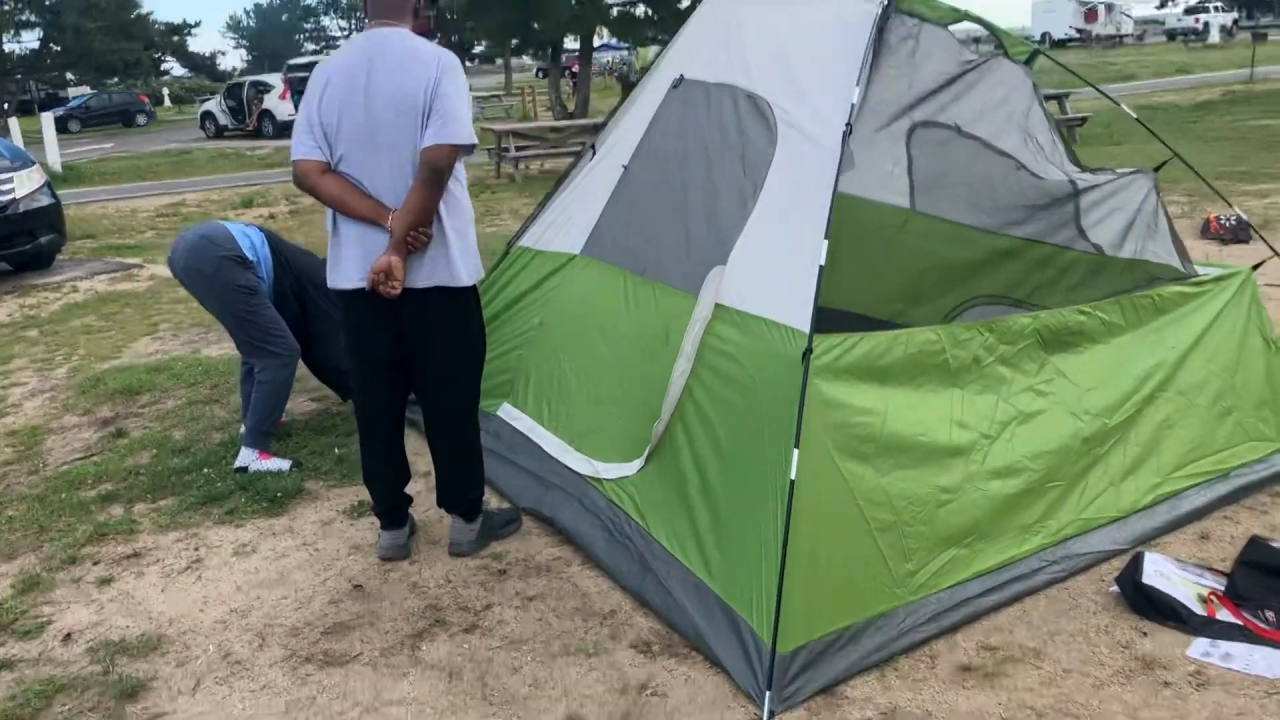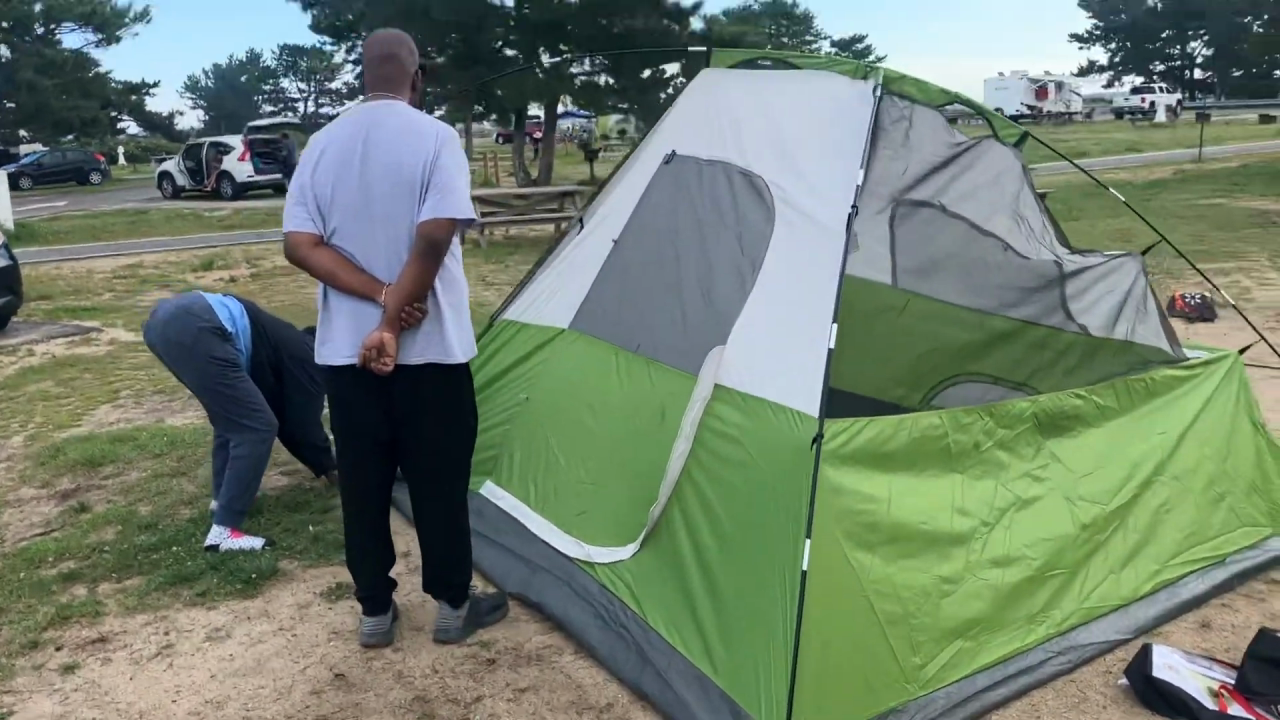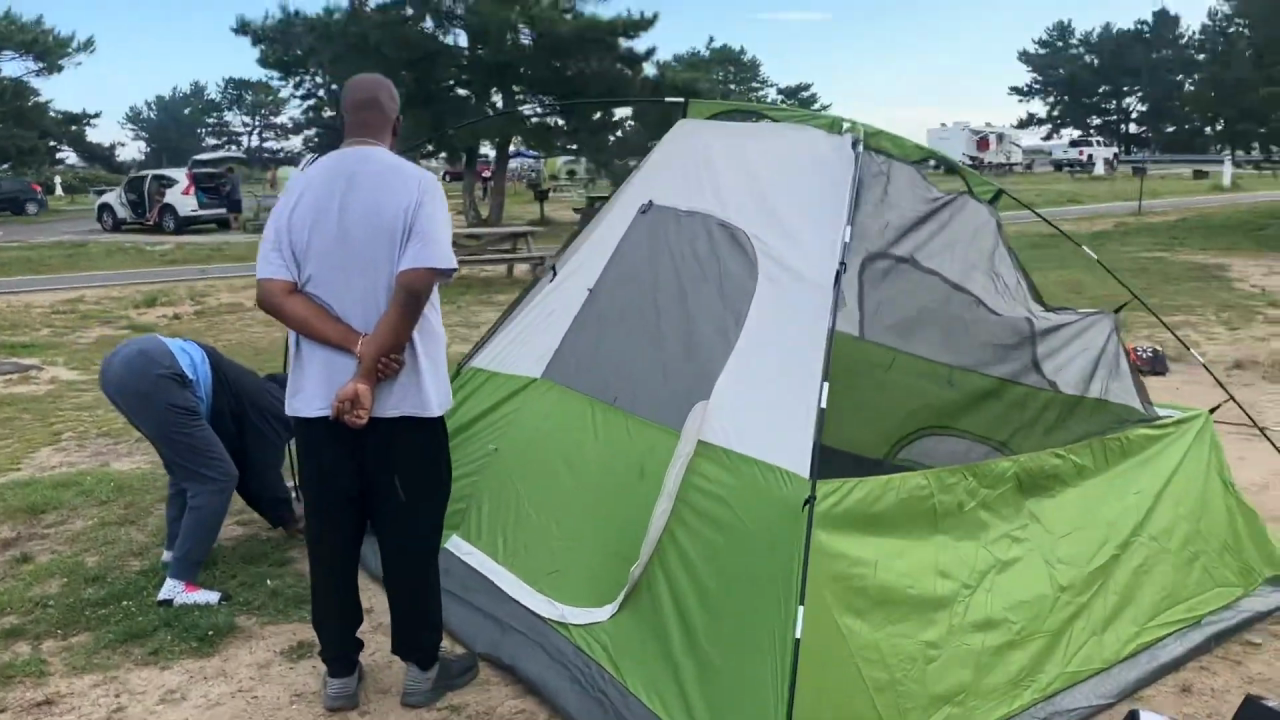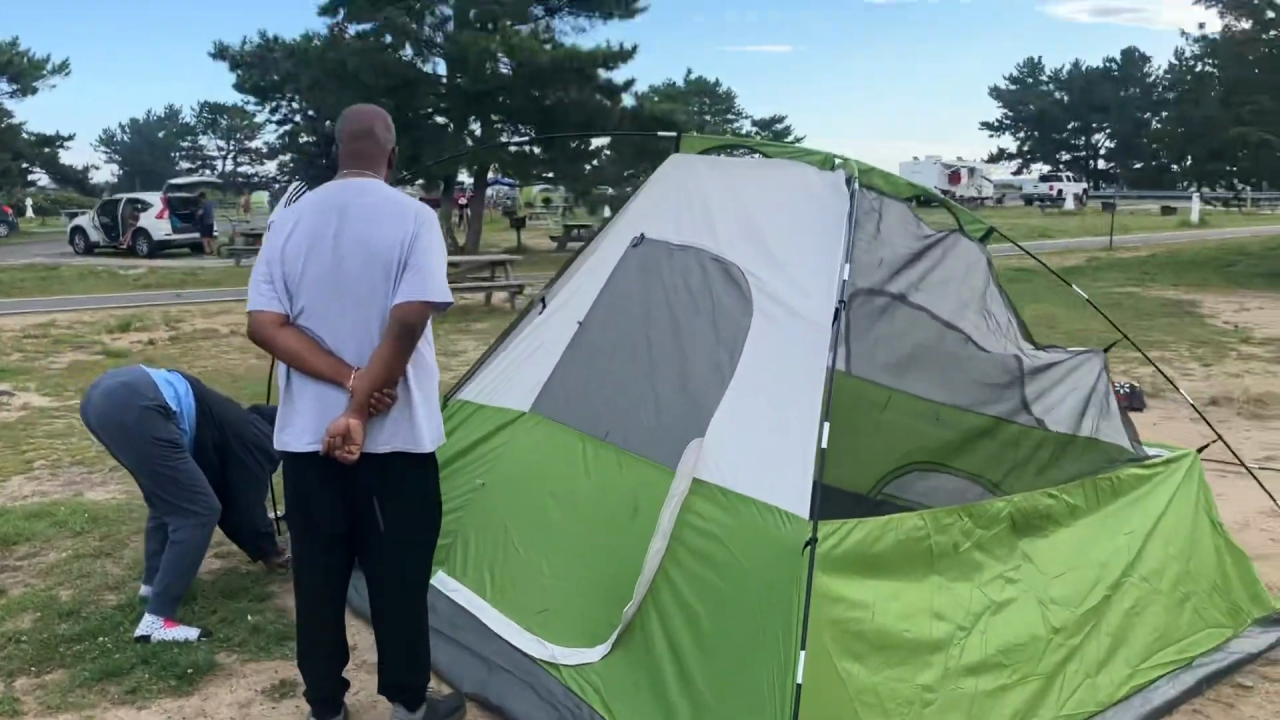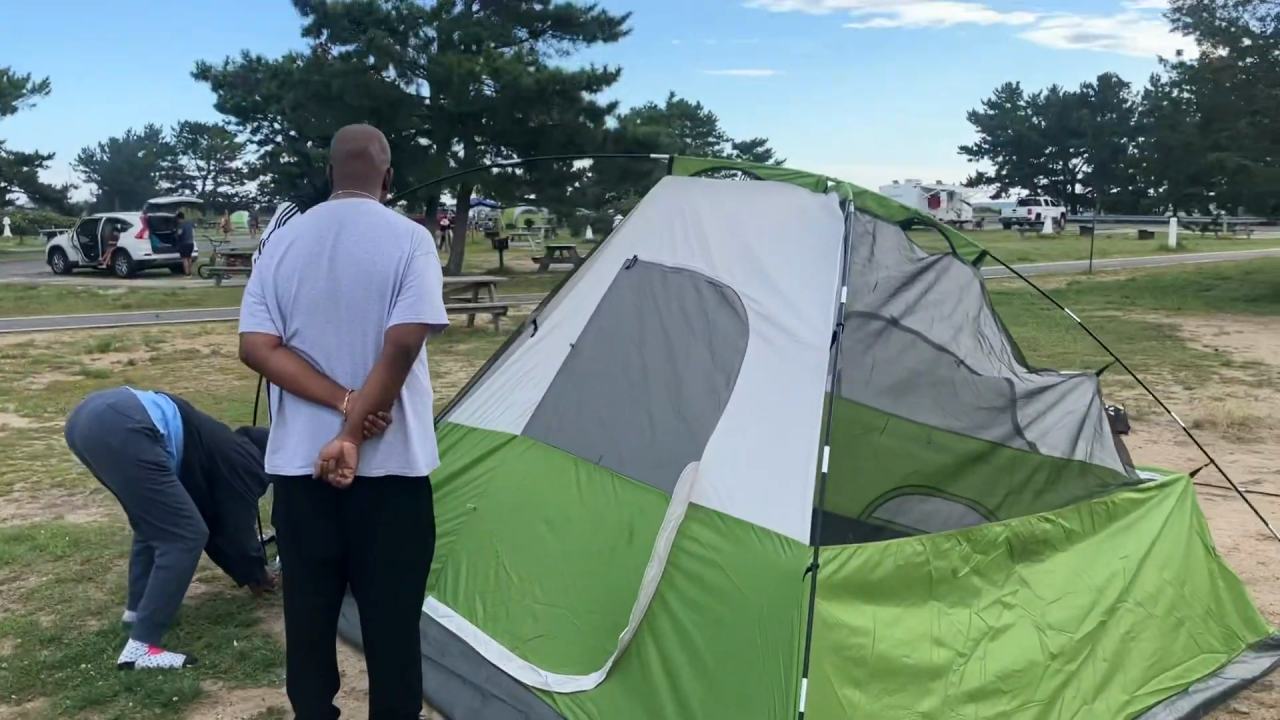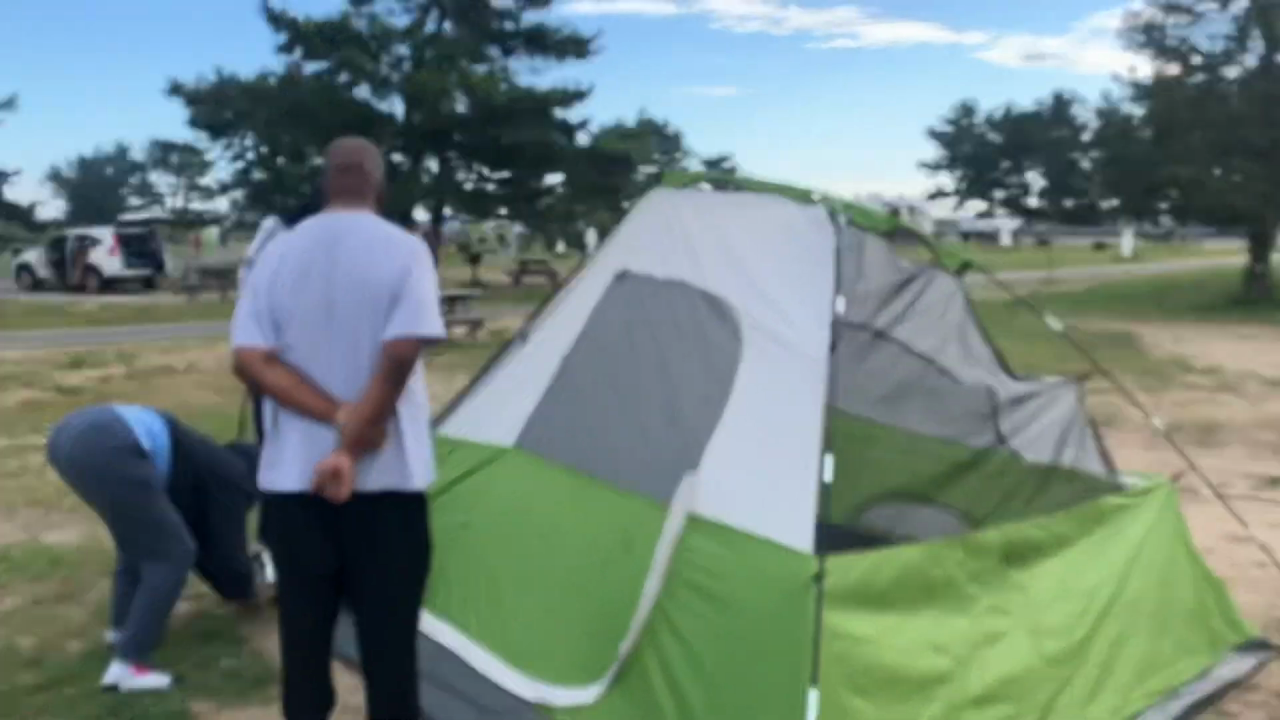
dt=0.2s
person 1, frame 1
left shoulder: (327, 73)
right shoulder: (437, 63)
left elbow: (308, 174)
right elbow: (436, 165)
left wrist: (388, 222)
right wrist: (401, 245)
left hip: (355, 276)
right hip: (436, 273)
left knee: (377, 404)
right knee: (450, 401)
left ankle: (393, 525)
right ankle: (466, 518)
person 1, frame 2
left shoulder: (322, 144)
right shoulder: (435, 137)
left elbow: (299, 245)
right elbow: (433, 236)
left wrist: (380, 298)
right wrist: (394, 320)
left hip: (345, 351)
right hip: (428, 350)
left knee: (362, 482)
right knee: (438, 480)
left ankle: (375, 610)
right ankle: (452, 605)
person 1, frame 3
left shoulder: (299, 189)
right shoulder: (418, 185)
left elbow: (273, 294)
right elbow: (414, 287)
left wrist: (356, 348)
right wrist: (369, 372)
left hip: (318, 403)
right hip: (404, 403)
left knee: (331, 540)
right knee: (410, 539)
left ankle: (340, 673)
right ankle: (421, 668)
person 1, frame 4
left shoulder: (291, 220)
right shoulder: (413, 218)
left elbow: (264, 326)
right elbow: (408, 322)
left wrist: (348, 382)
right wrist: (361, 408)
left hip: (307, 437)
right hip: (396, 437)
left knee: (318, 578)
right knee: (399, 579)
person 1, frame 5
left shoulder: (285, 240)
right shoulder: (409, 239)
left elbow: (256, 348)
right elbow: (402, 344)
left wrist: (344, 402)
right wrist: (353, 432)
left hip: (299, 461)
right hip: (387, 462)
left knee: (308, 606)
right knee: (391, 607)
person 1, frame 6
left shoulder: (278, 254)
right shoulder: (404, 251)
left elbow: (250, 362)
right elbow: (400, 357)
left wrist: (338, 418)
right wrist: (349, 448)
left hip: (293, 477)
right hip: (384, 477)
left knee: (304, 625)
right knee: (387, 625)
person 2, frame 1
left shoulder: (311, 274)
right shoulder: (324, 288)
left elbow: (313, 347)
right elbow: (328, 352)
left wrist: (345, 386)
right wrist: (354, 393)
right hip: (216, 258)
left knee: (257, 345)
right knee: (278, 352)
left ankle: (251, 420)
right ankle: (251, 454)
person 2, frame 2
left shoulder: (301, 350)
right shoulder: (305, 361)
left elbow: (282, 418)
right elbow: (302, 427)
left wrist: (322, 462)
right wrist: (327, 469)
right hip: (197, 329)
left knee: (231, 420)
right knee: (255, 428)
left ankle: (223, 498)
right ankle: (223, 531)
person 2, frame 3
left shoulder: (261, 395)
right shoulder: (269, 411)
left elbow: (241, 465)
right elbow: (262, 477)
left wrist: (280, 513)
right wrist: (287, 520)
right hip: (155, 374)
left knee: (188, 467)
right knee: (214, 479)
left ankle: (176, 549)
right ankle: (178, 585)
person 2, frame 4
left shoulder: (237, 426)
right shoulder: (254, 442)
left elbow: (226, 499)
right elbow: (247, 509)
left wrist: (260, 546)
right wrist: (268, 551)
right hip: (137, 407)
left knee: (170, 500)
right knee: (196, 512)
left ankle: (153, 583)
right ankle: (156, 621)
person 2, frame 5
left shoulder: (225, 449)
right shoulder: (244, 465)
left elbow: (214, 522)
right elbow: (237, 533)
left wrist: (247, 572)
right wrist: (256, 574)
right hip: (123, 430)
left knee: (155, 523)
right knee: (184, 537)
left ankle: (138, 607)
person 2, frame 6
left shoulder: (210, 463)
right shoulder: (231, 480)
left elbow: (201, 539)
right elbow: (225, 549)
left wrist: (234, 588)
right wrist: (245, 592)
right hip: (110, 446)
left knee: (139, 540)
right knee: (171, 555)
left ankle: (121, 629)
